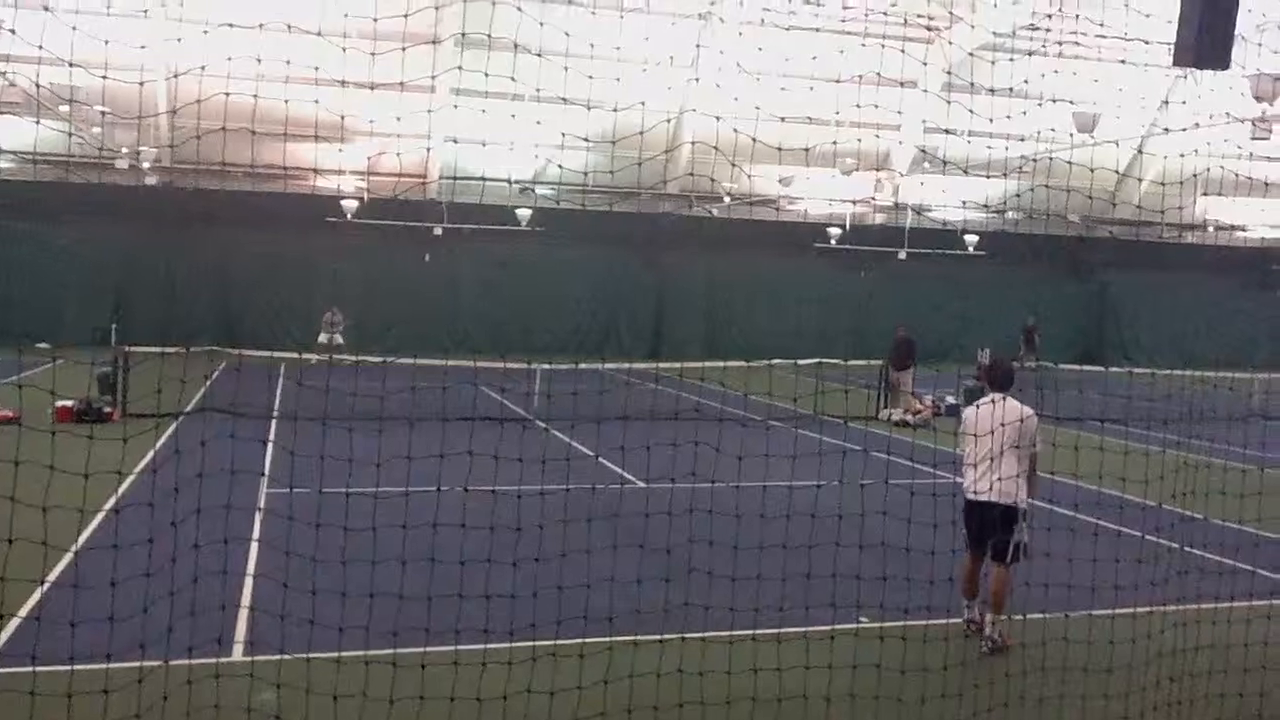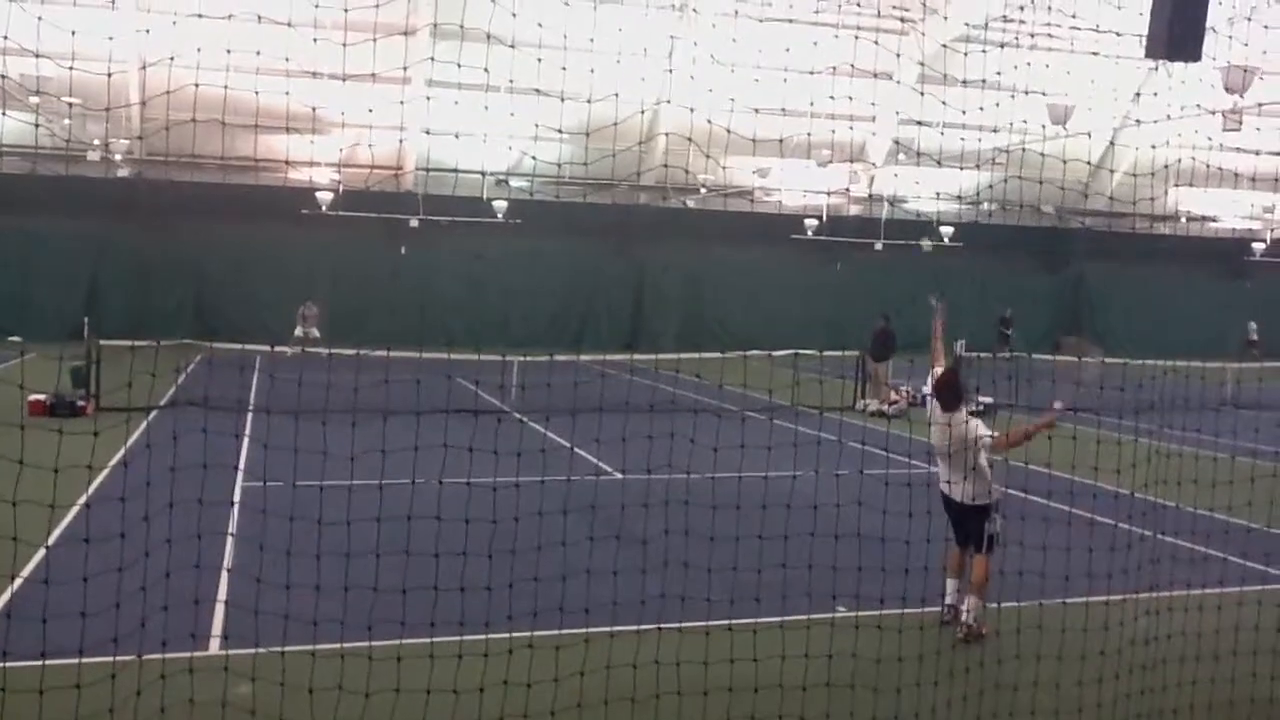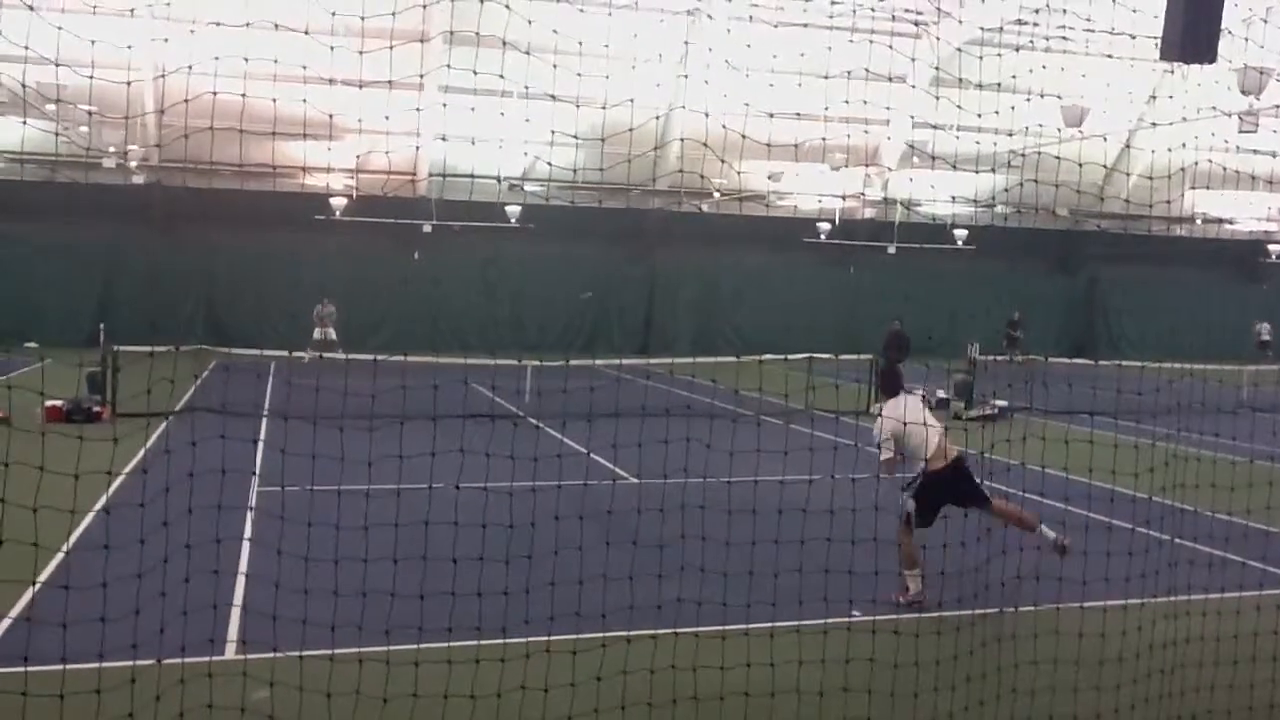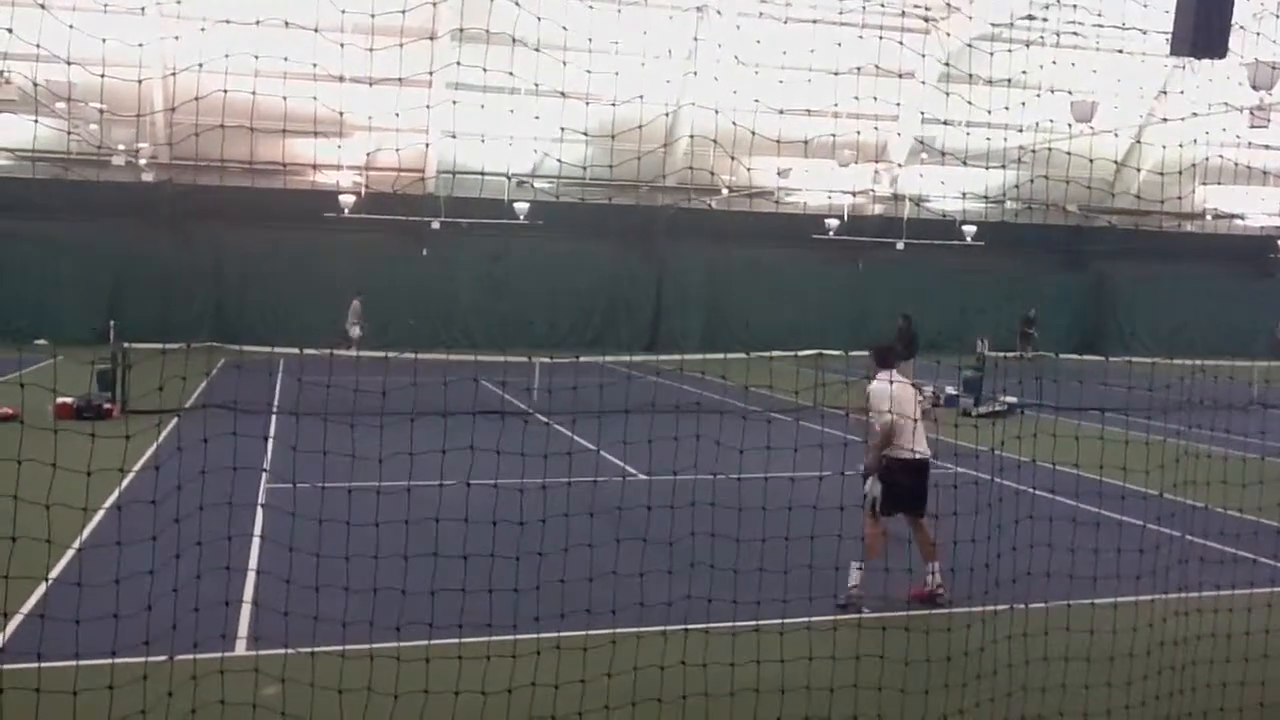
dt=0.7s
person 1, frame 1
left shoulder: (970, 413)
right shoulder: (1026, 415)
right elbow: (1031, 464)
right wrist: (1026, 496)
left hip: (974, 496)
right hip: (1008, 499)
left knee: (973, 557)
right knee: (1001, 565)
left ankle: (970, 616)
right ankle: (992, 633)
person 1, frame 2
left shoulder: (934, 403)
right shoulder: (967, 427)
left elbow: (938, 359)
right elbow: (1001, 444)
left wrist: (938, 322)
right wrist: (1040, 425)
left hip: (949, 491)
right hip: (978, 498)
left knee: (960, 545)
right knee: (980, 554)
left ankle: (950, 604)
right ankle: (969, 620)
person 1, frame 3
left shoulder: (884, 421)
right shoulder: (913, 400)
left elbow: (888, 467)
left hip: (931, 477)
right hip: (956, 464)
left knee: (905, 531)
right knee: (994, 506)
left ankle: (914, 592)
right ankle: (1053, 539)
person 1, frame 4
left shoulder: (877, 386)
right shoulder: (907, 386)
left elbow: (889, 428)
left wrist: (873, 457)
right wrist: (875, 447)
left hip: (896, 461)
right hip: (920, 461)
left knee: (871, 519)
right knee: (916, 521)
left ankle: (855, 587)
right ankle: (935, 584)
